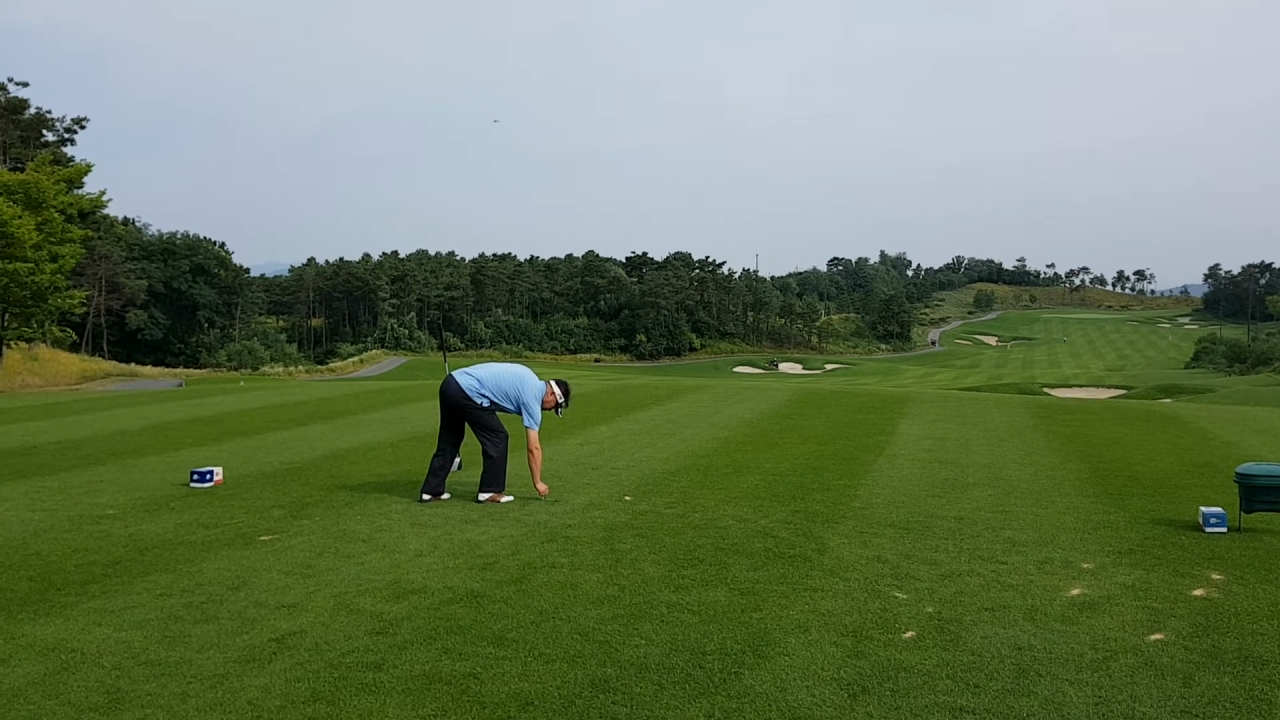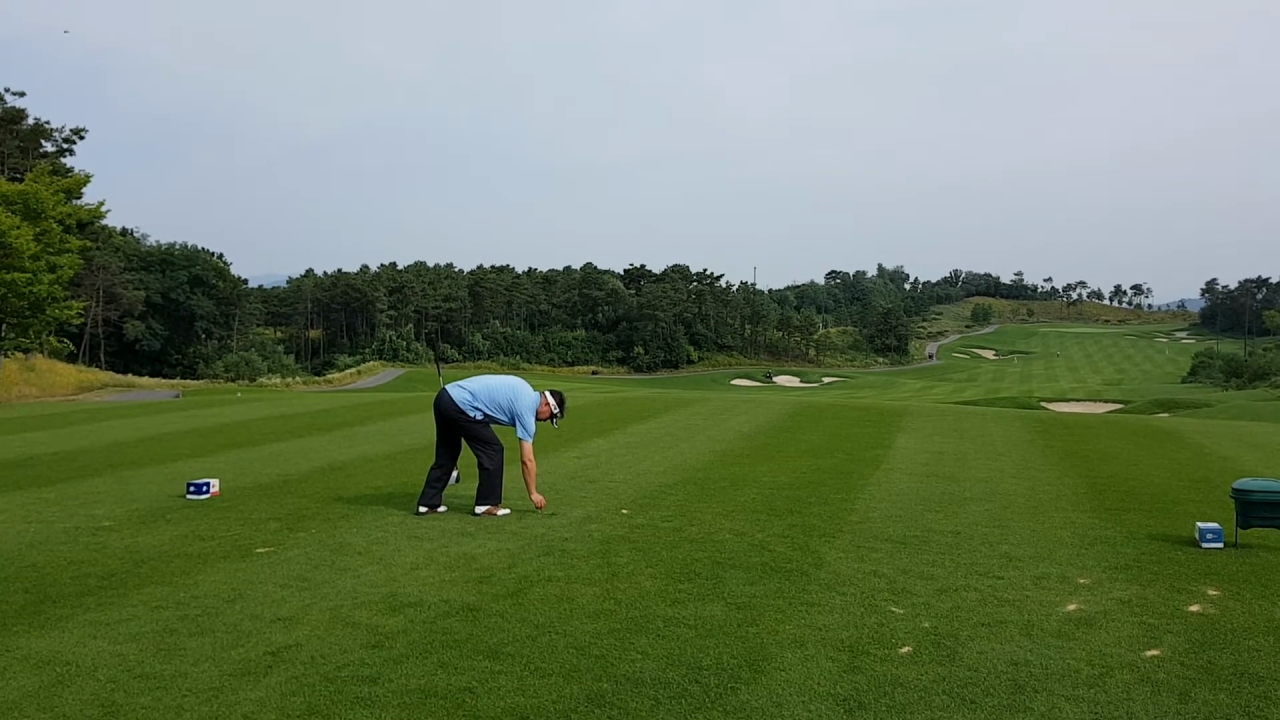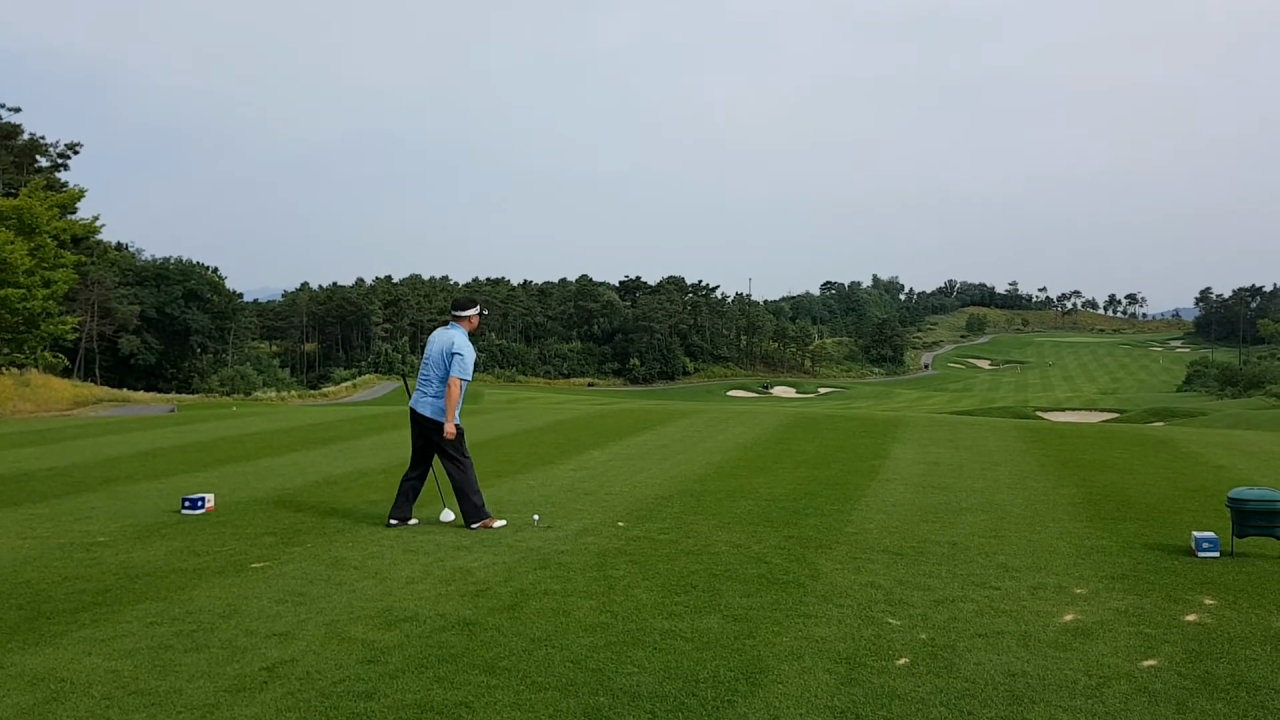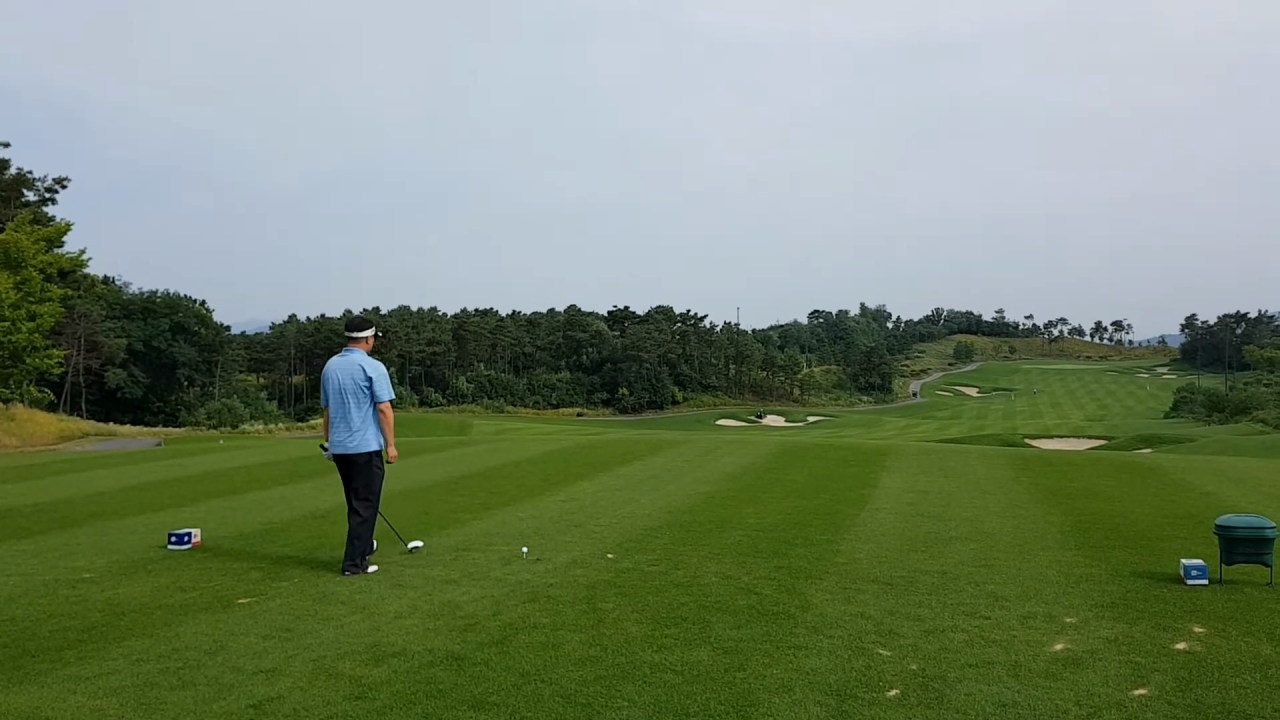
dt=1s
person 1, frame 1
left shoulder: (529, 380)
right shoulder: (533, 396)
right elbow: (534, 447)
right wrist: (538, 482)
left hip: (451, 384)
right hip: (467, 392)
left knee: (449, 442)
right knee: (498, 439)
left ankle: (432, 490)
right ankle: (490, 491)
person 1, frame 2
left shoulder: (525, 391)
right shoulder: (527, 408)
right elbow: (527, 459)
right wrist: (533, 493)
left hip: (445, 397)
right hip: (461, 405)
left knee: (446, 454)
right knee: (493, 452)
left ankle: (428, 503)
right ankle: (486, 504)
person 1, frame 3
left shoulder: (438, 334)
right shoulder: (463, 346)
right elbow: (453, 385)
right wrist: (450, 421)
left hip: (419, 409)
right hip: (439, 415)
left knee: (419, 465)
right knee: (461, 466)
left ankle: (399, 514)
right ankle: (478, 518)
person 1, frame 4
left shoulder: (330, 366)
right shoulder: (374, 367)
left elbow: (327, 409)
right elbow: (384, 409)
left wrist: (328, 441)
right wrist: (390, 444)
left hip: (339, 446)
right hip: (366, 447)
left knee: (355, 500)
right knee: (365, 504)
left ankle: (359, 549)
right ankle: (355, 562)
